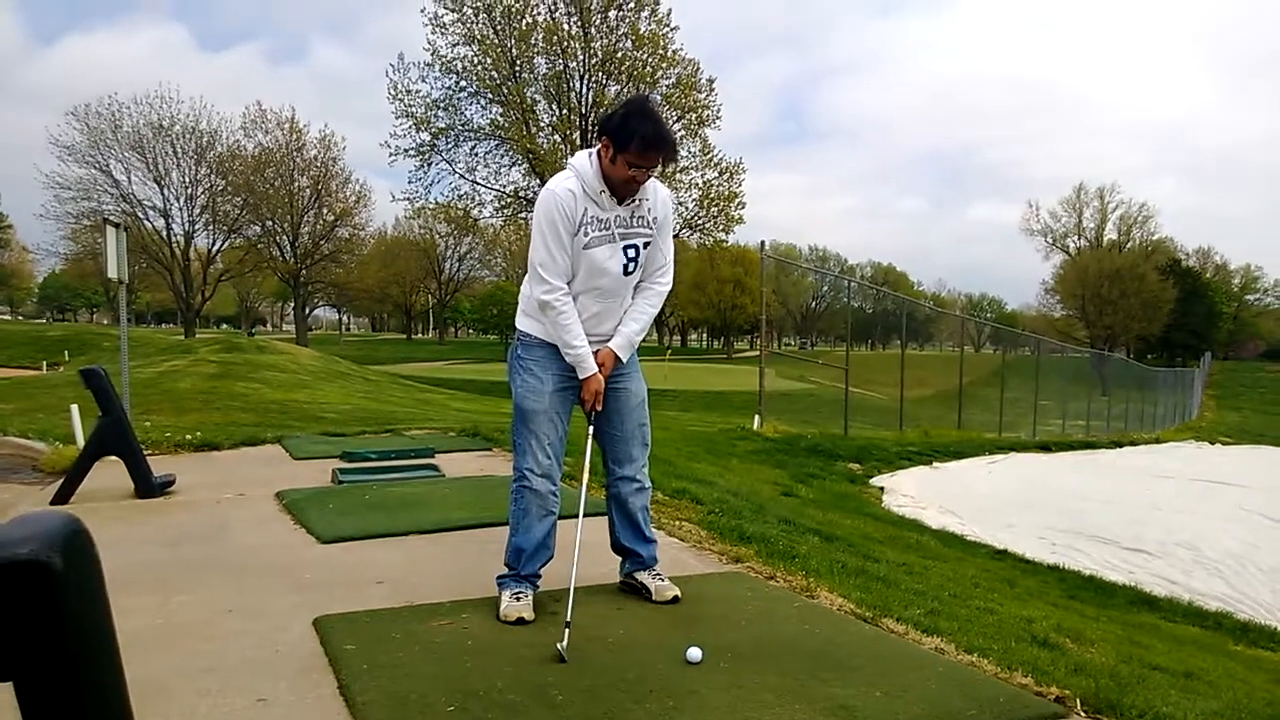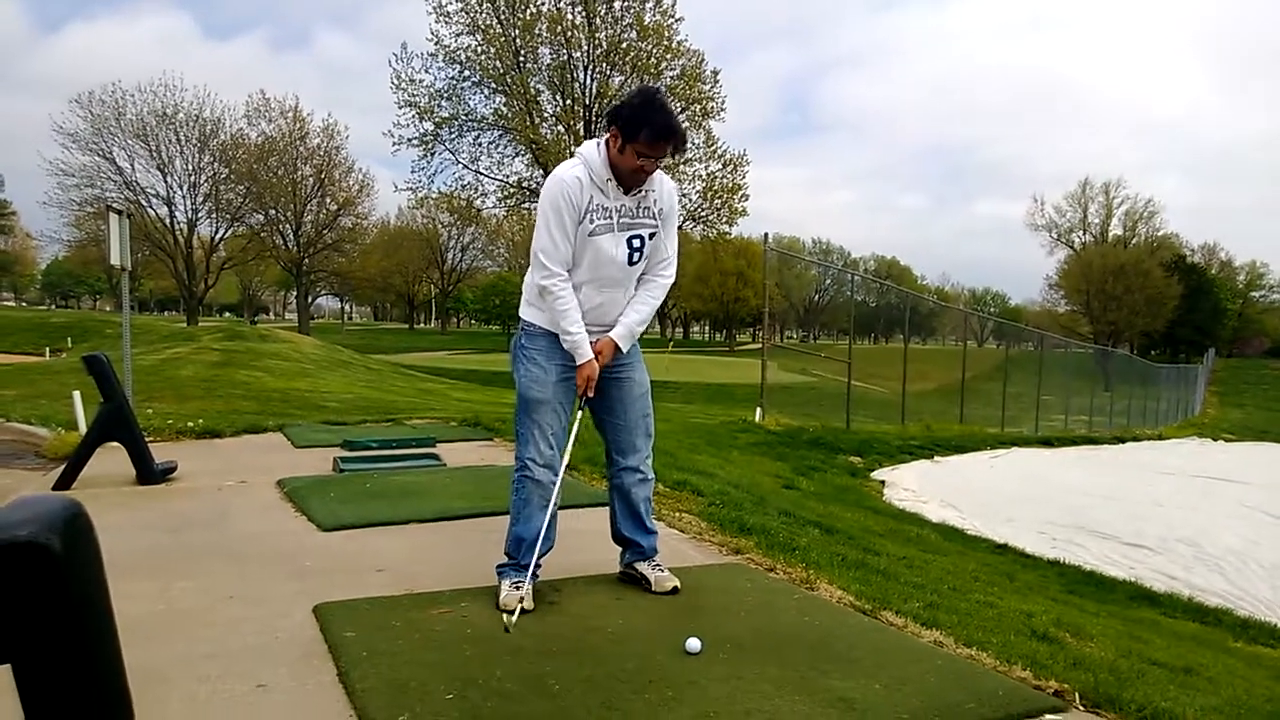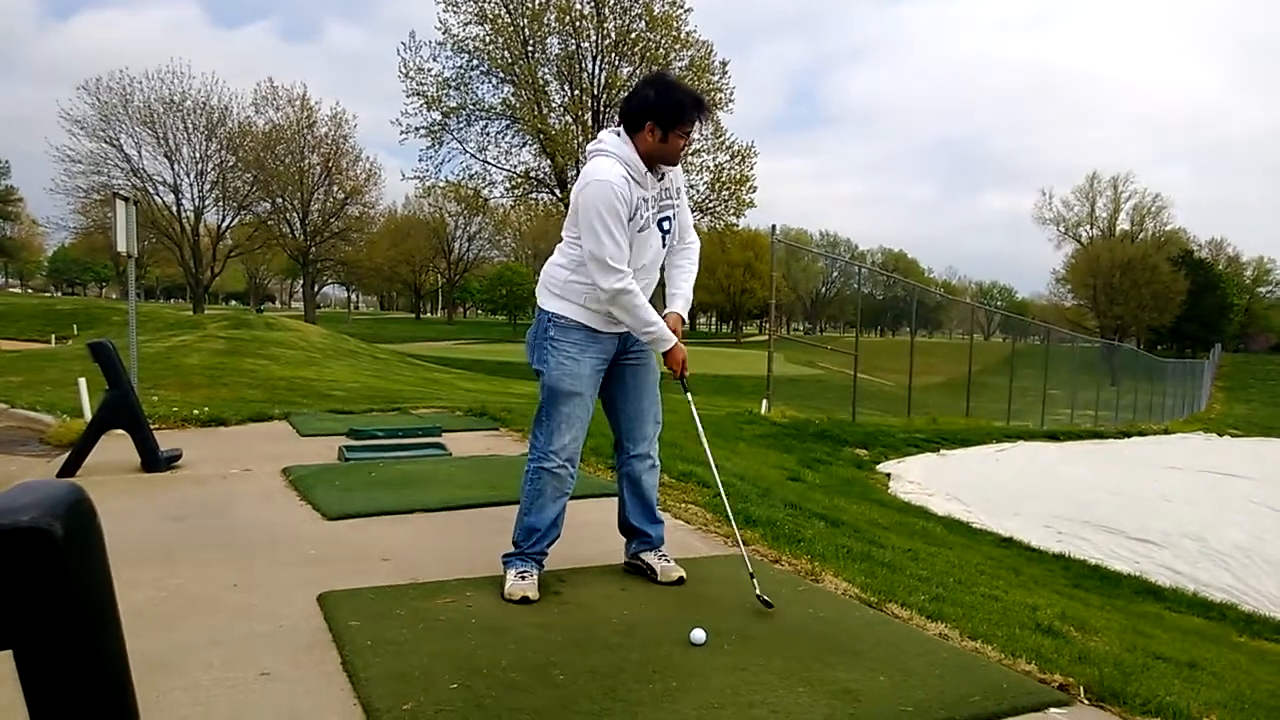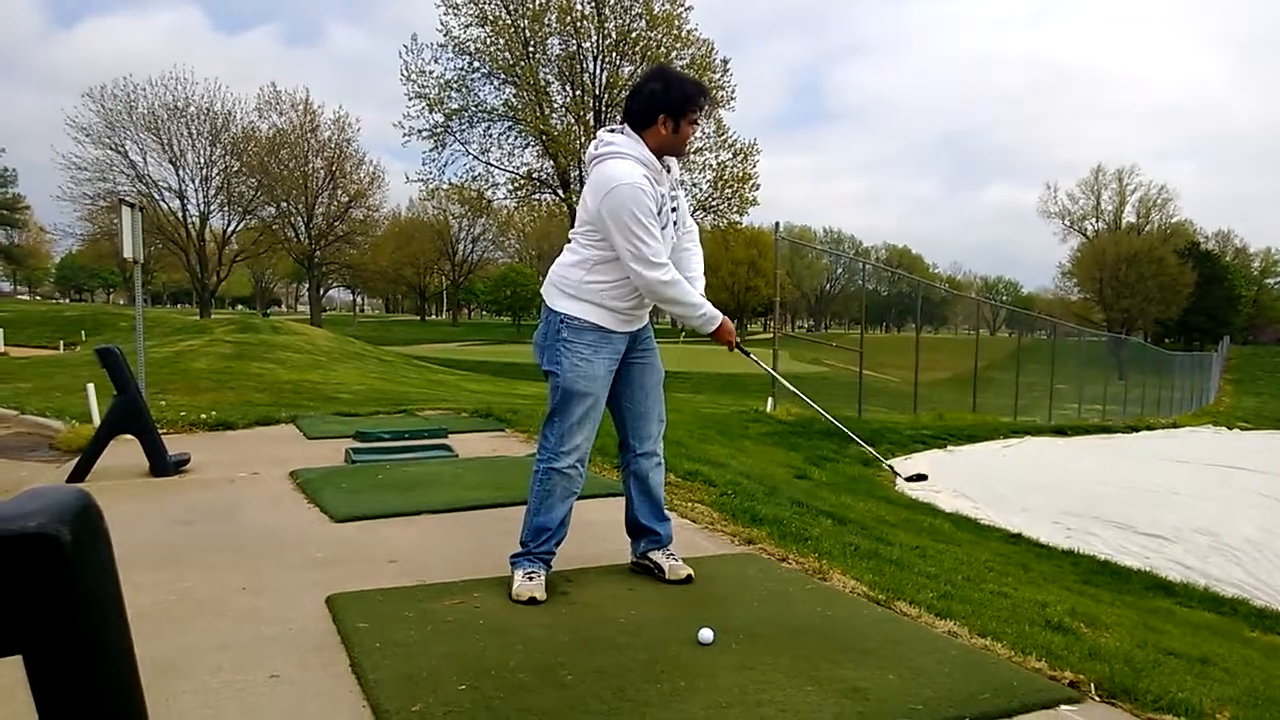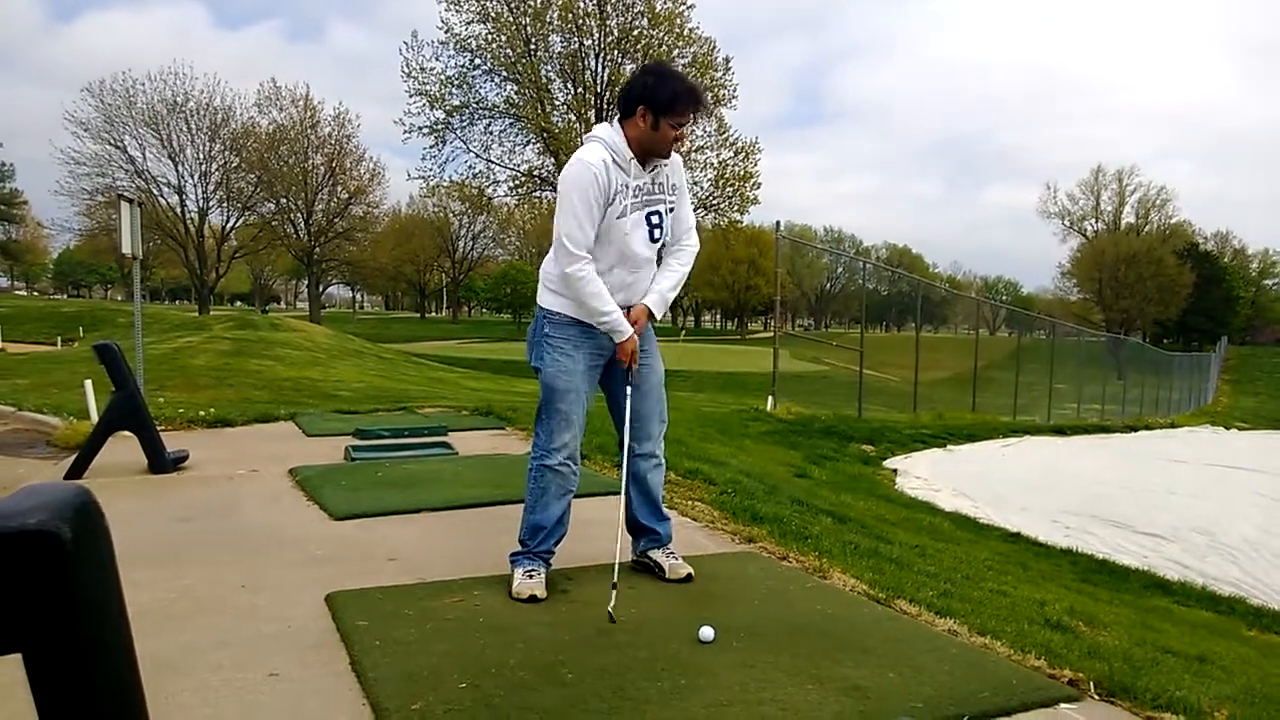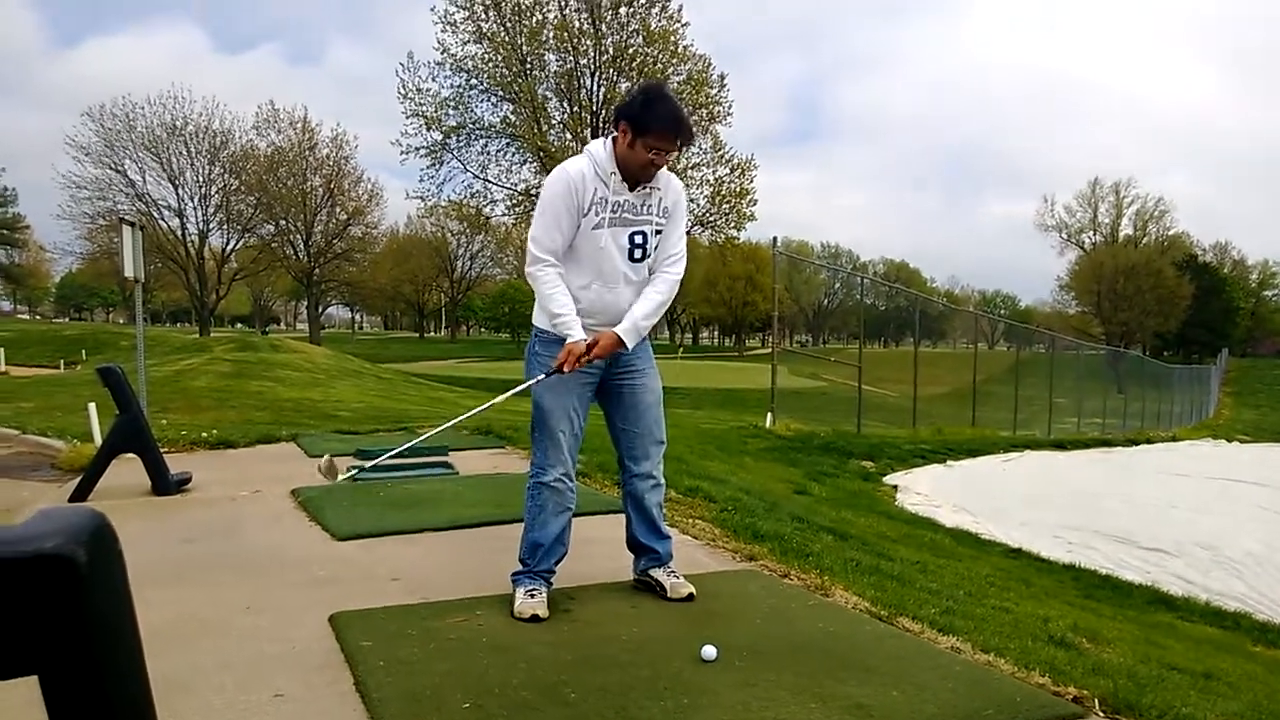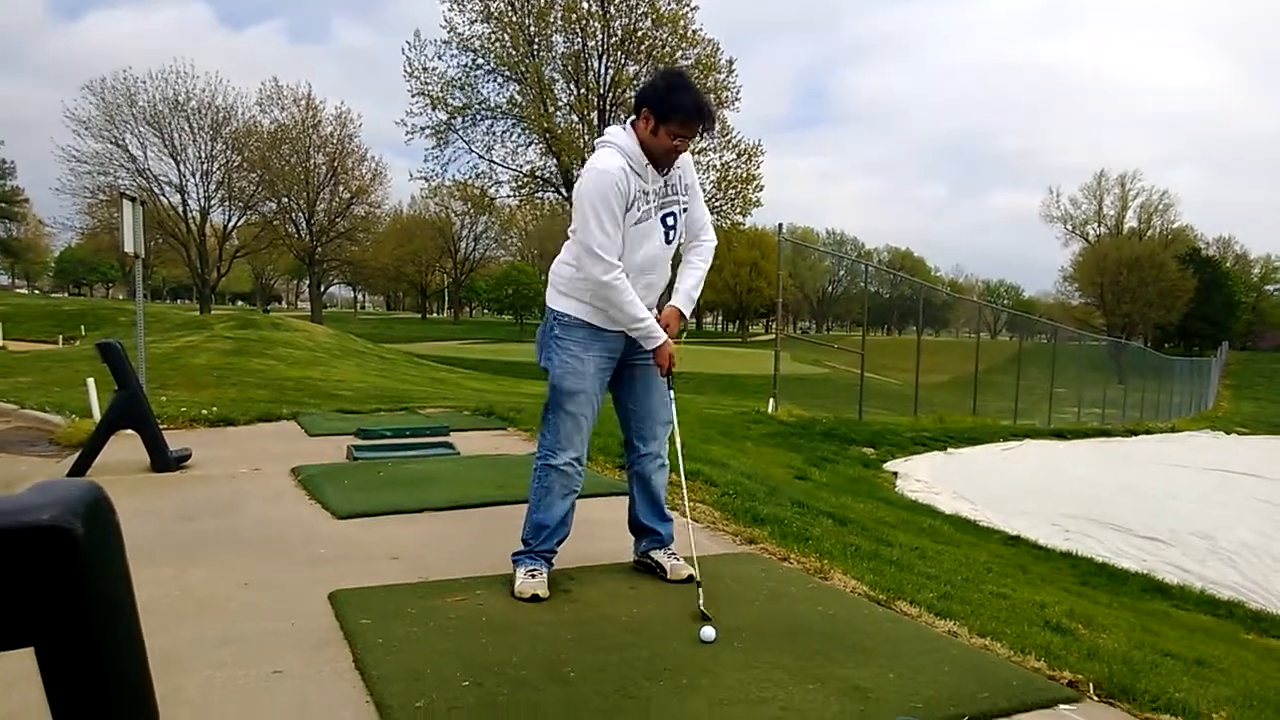
dt=0.4s
person 1, frame 1
left shoulder: (658, 199)
right shoulder: (561, 195)
left elbow: (656, 282)
right elbow: (550, 291)
left wrist: (614, 350)
right wrist: (585, 366)
left hip: (616, 349)
right hip: (548, 346)
left knee: (631, 466)
right knee: (538, 472)
left ankle: (639, 564)
right ankle: (520, 580)
person 1, frame 2
left shoulder: (663, 192)
right shoulder: (568, 182)
left elbow: (660, 274)
right elbow: (550, 277)
left wrist: (615, 339)
right wrist: (580, 353)
left hip: (618, 340)
right hip: (551, 336)
left knee: (633, 455)
right knee: (540, 461)
left ankle: (639, 555)
right ankle: (518, 570)
person 1, frame 3
left shoulder: (668, 172)
right shoulder: (605, 180)
left elbow: (684, 243)
right elbow: (611, 280)
left wrist: (677, 311)
right wrist: (663, 341)
left hip: (633, 325)
right hip: (573, 324)
left knee: (641, 444)
right knee: (558, 450)
left ankle: (644, 545)
right ankle: (525, 559)
person 1, frame 4
left shoulder: (663, 165)
right shoulder: (624, 181)
left elbow: (684, 232)
right elbow: (654, 274)
left wrist: (699, 292)
right wrist: (710, 320)
left hip: (632, 323)
right hip: (582, 323)
left knee: (646, 442)
right knee: (566, 450)
left ankle: (651, 544)
right ankle: (533, 559)
person 1, frame 5
left shoulder: (671, 168)
right shoulder: (590, 166)
left elbow: (683, 243)
right elbow: (573, 262)
left wrist: (649, 307)
right wrist: (617, 330)
left hip: (635, 323)
right hip: (570, 323)
left knee: (647, 440)
right knee: (559, 448)
left ankle: (651, 543)
right ankle: (532, 558)
person 1, frame 6
left shoulder: (670, 191)
right shoulder: (572, 178)
left elbow: (668, 274)
right elbow: (541, 263)
left wrist: (620, 333)
right wrist: (572, 335)
left hip: (630, 343)
right hip: (562, 342)
left knee: (645, 461)
right knee: (555, 468)
left ankle: (653, 562)
right ankle: (534, 577)
person 1, frame 7
left shoulder: (681, 168)
right shoulder: (607, 171)
left elbow: (701, 240)
right elbow: (602, 271)
left wrist: (679, 305)
right wrist: (654, 337)
left hip: (647, 324)
right hip: (582, 323)
left knee: (652, 441)
right knee: (565, 448)
left ankle: (654, 543)
right ankle: (535, 557)
